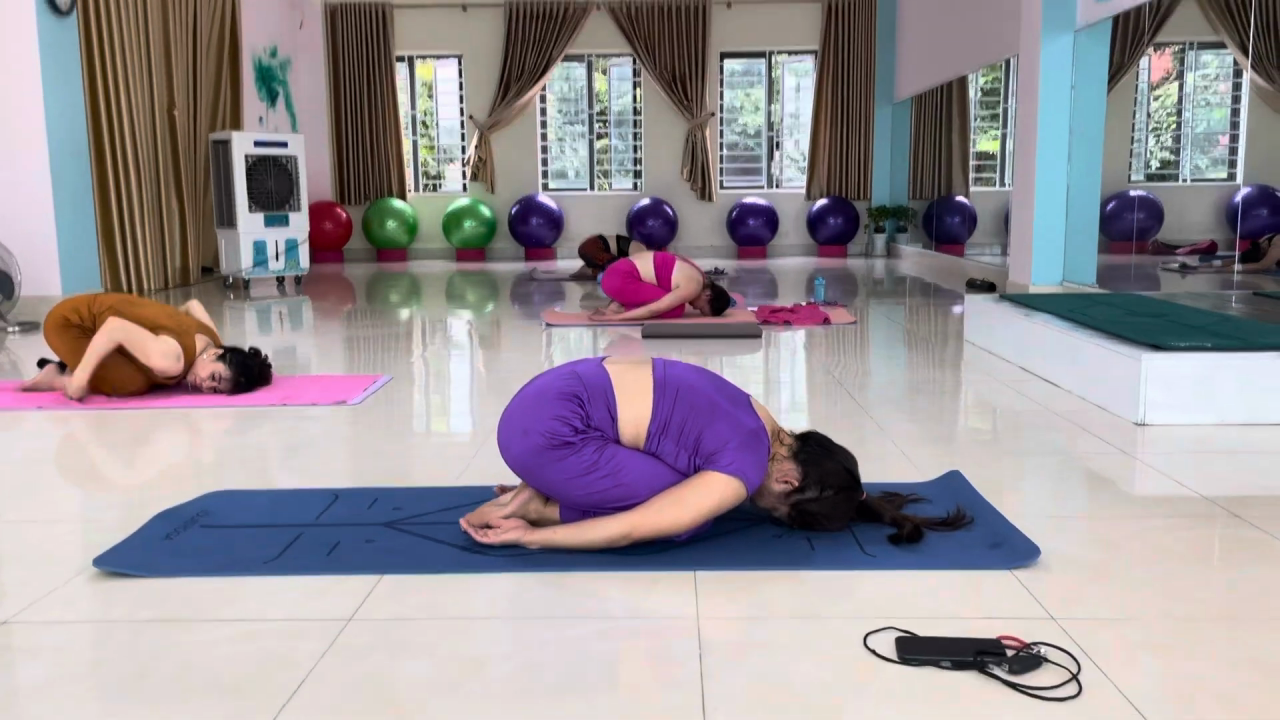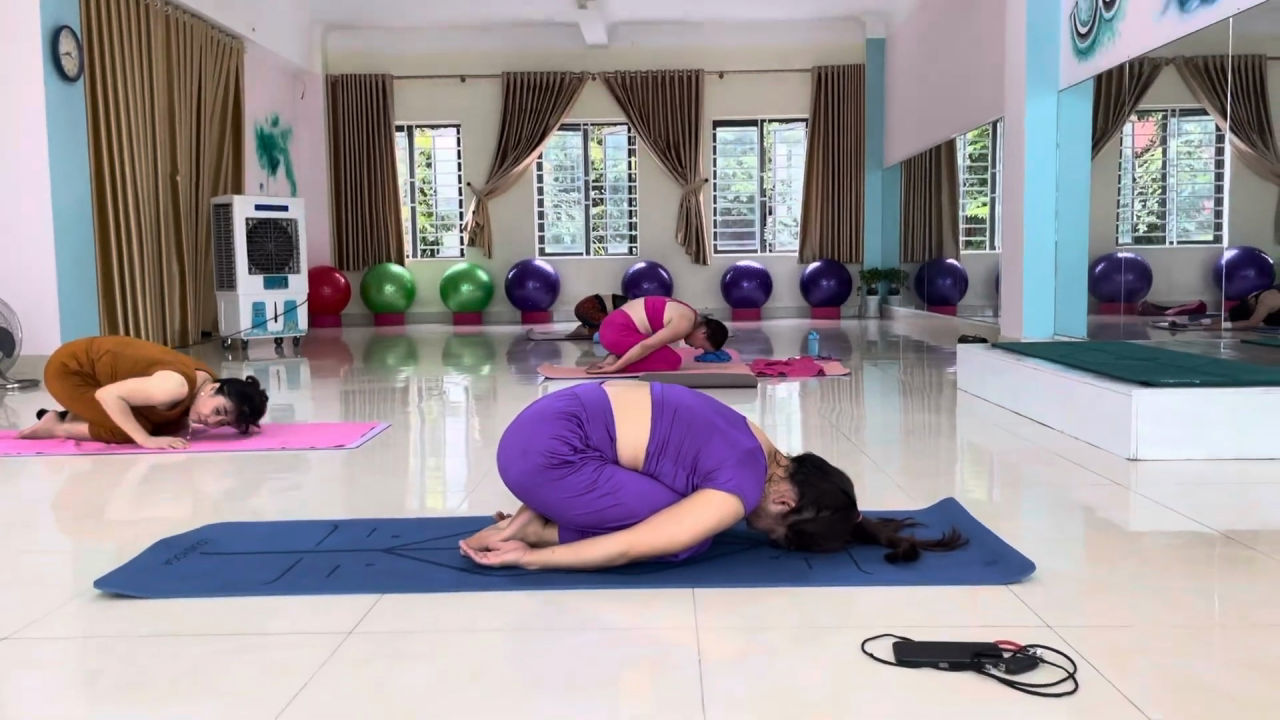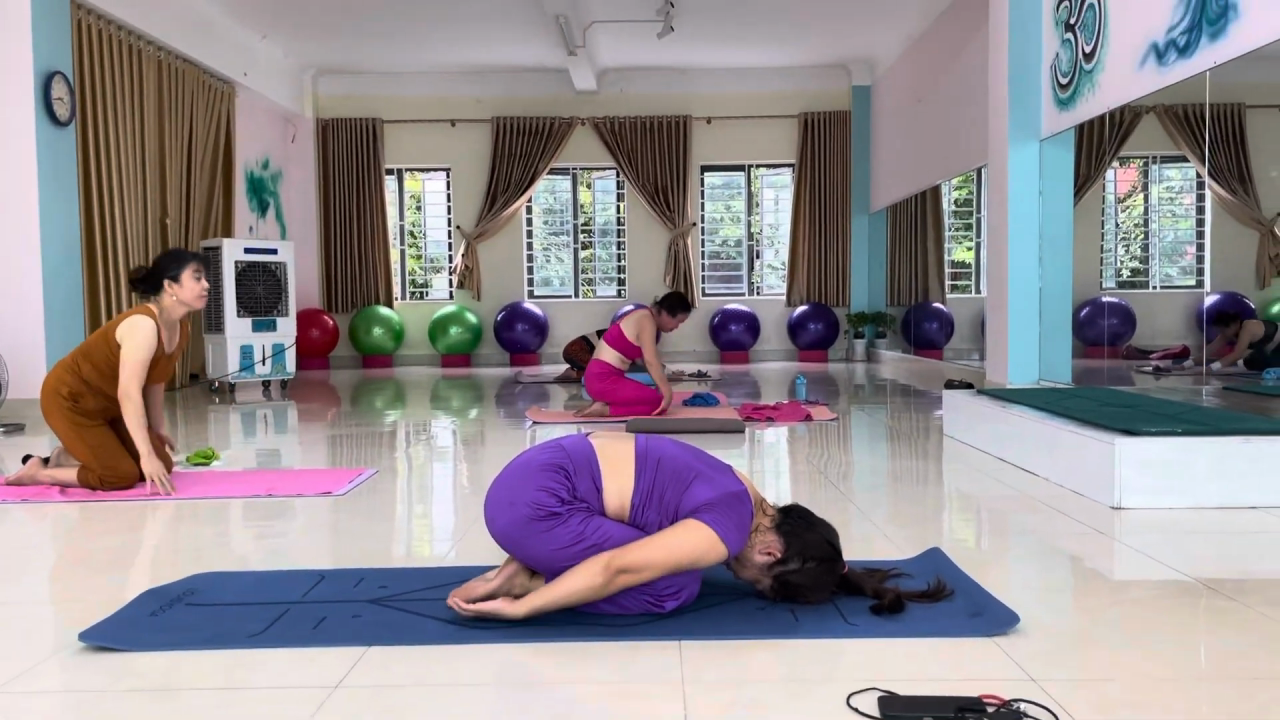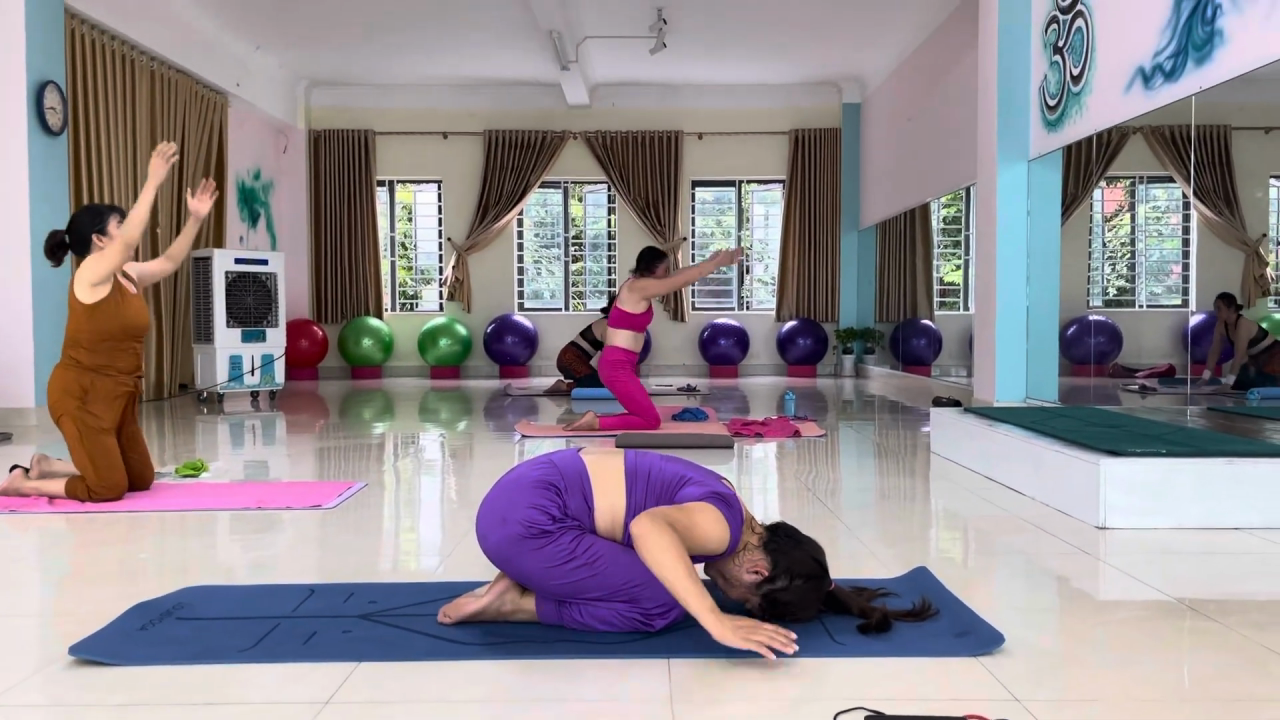
dt=0.7s
person 1, frame 1
left shoulder: (752, 420)
right shoulder: (741, 471)
right elbow: (633, 529)
right wrist: (533, 536)
left hip: (549, 395)
right hip: (545, 432)
left knee: (687, 493)
right knee: (689, 516)
left ankle: (542, 493)
right ankle: (538, 508)
person 1, frame 2
left shoulder: (750, 445)
right shoulder: (739, 489)
right elbow: (632, 547)
right wrist: (531, 558)
left hip: (551, 421)
right hip: (546, 451)
left knee: (672, 506)
right knee: (685, 539)
left ankle: (540, 517)
right ankle: (537, 533)
person 1, frame 3
left shoulder: (733, 493)
right shoulder: (725, 530)
right elbow: (620, 571)
right wrist: (521, 608)
left hip: (537, 475)
right hip: (532, 501)
left knee: (662, 558)
right knee: (673, 587)
left ankle: (530, 568)
right ankle: (522, 587)
person 1, frame 4
left shoulder: (722, 503)
right shoulder: (722, 527)
right elbow: (650, 526)
right wrist: (715, 622)
left hip: (527, 492)
right hip: (525, 519)
left knee: (667, 581)
right knee: (660, 603)
left ankle: (523, 581)
right ankle: (516, 604)
person 2, frame 1
left shoulder: (209, 339)
right shoulder: (172, 361)
left elbow: (193, 304)
right elbow: (114, 327)
right wrist: (80, 377)
left hip: (96, 315)
right hip: (68, 321)
left knee: (164, 379)
right knee: (133, 383)
left ankle: (68, 367)
right ankle: (56, 379)
person 2, frame 2
left shoulder: (206, 381)
right shoulder: (177, 386)
right elbow: (106, 395)
right wrist: (145, 439)
left hip: (98, 364)
right hip: (69, 369)
left knee: (172, 426)
right knee: (129, 432)
left ankle: (75, 417)
right ankle: (56, 427)
person 2, frame 3
left shoulder: (180, 327)
right shoulder: (143, 325)
left elbow: (153, 382)
right elbow: (129, 393)
left wrist: (156, 431)
right wrist: (146, 455)
left hip: (108, 403)
right hip: (71, 399)
left knee: (160, 472)
right knee: (123, 476)
left ankle: (68, 460)
right ankle: (37, 470)
person 2, frame 4
left shoulder: (126, 276)
right shoulder: (91, 274)
left elbow: (168, 262)
right elbow: (128, 241)
left wrist: (195, 219)
right wrist: (153, 182)
left hip: (119, 395)
right hip: (81, 395)
left knee: (141, 480)
right knee: (108, 488)
left ankle: (46, 467)
